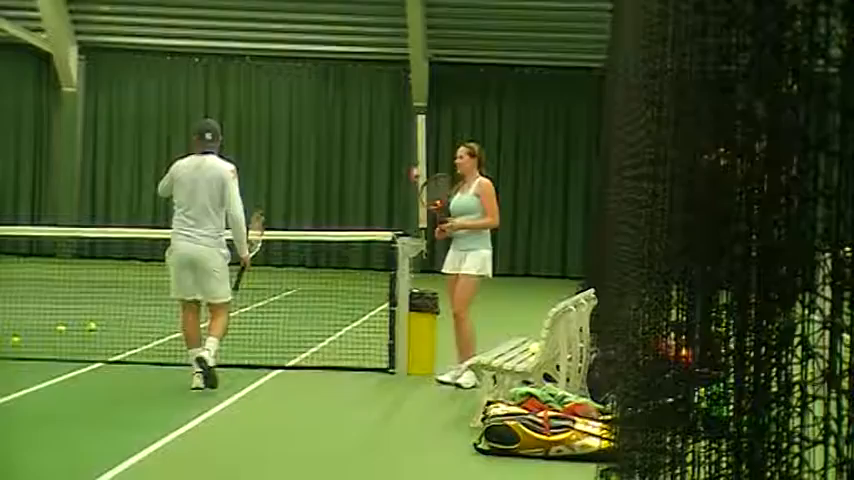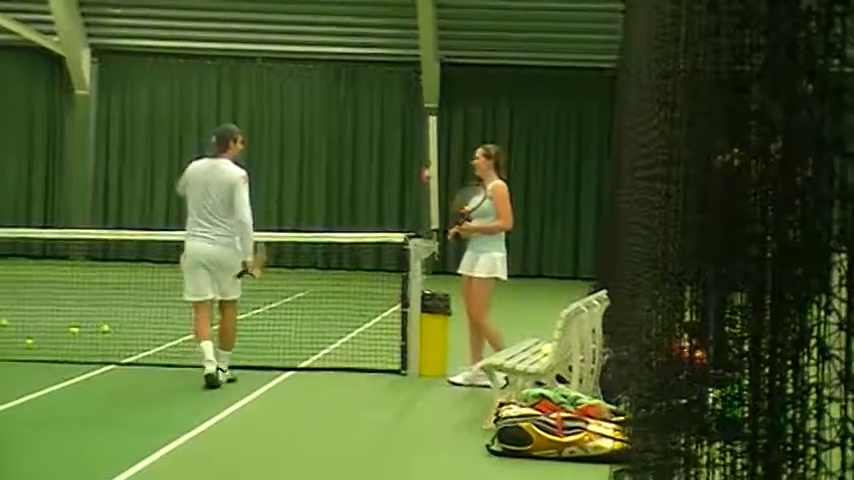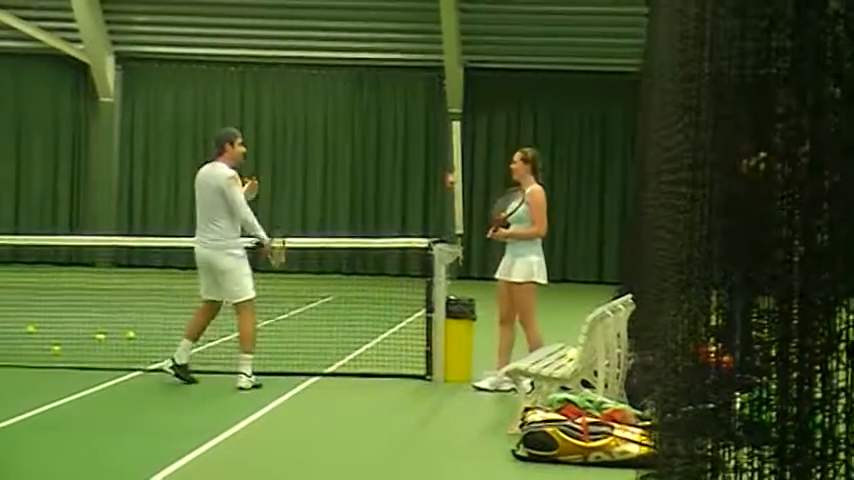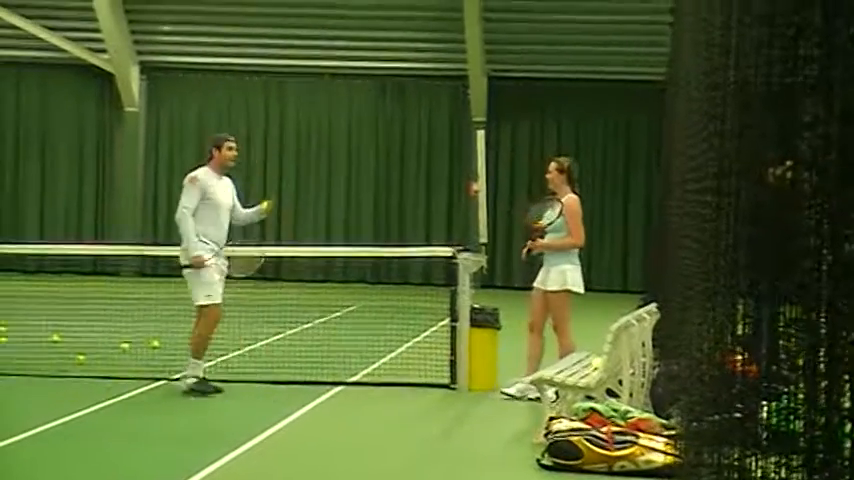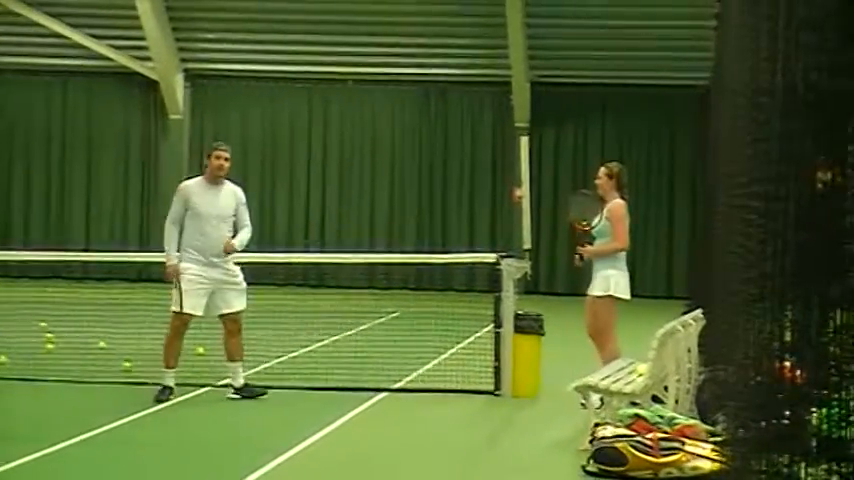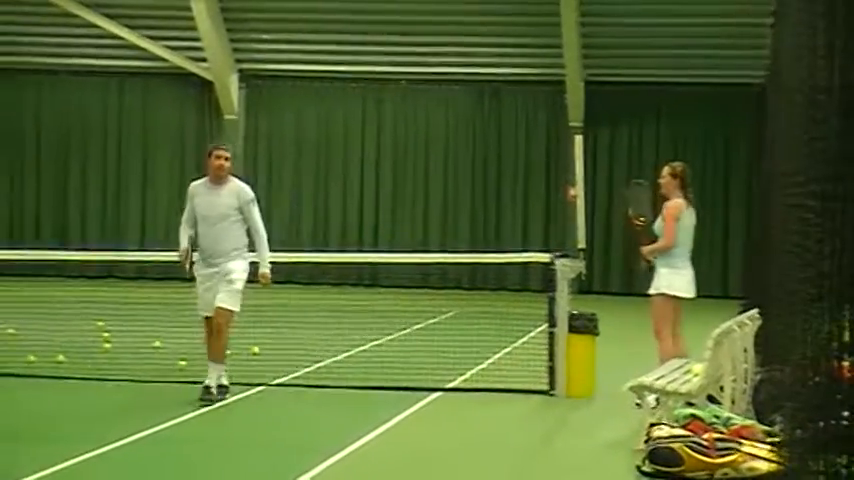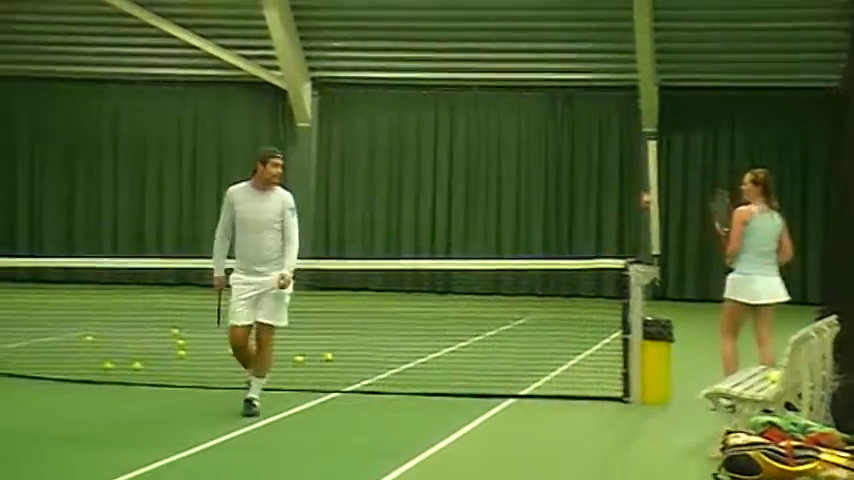
dt=0.4s
person 1, frame 1
left shoulder: (179, 167)
right shoulder: (227, 169)
left elbow: (162, 191)
right elbow: (236, 213)
right wrist: (243, 250)
left hip: (181, 246)
right hip: (211, 249)
left knee: (189, 310)
right knee: (219, 311)
left ankle: (198, 372)
right ankle: (207, 353)
person 1, frame 2
left shoulder: (193, 168)
right shoulder: (237, 175)
left elbow: (182, 190)
right elbow: (243, 217)
right wrist: (247, 254)
left hip: (195, 247)
right hip: (225, 250)
left knee: (202, 311)
right knee: (228, 308)
left ankle: (209, 365)
right ankle: (222, 368)
person 1, frame 3
left shoulder: (205, 172)
right shoulder: (227, 175)
right elbow: (242, 213)
left wrist: (247, 192)
right wrist: (262, 237)
left hip: (207, 249)
right hip: (226, 250)
left knee: (209, 307)
right knee: (247, 310)
left ankle: (178, 361)
right ankle: (245, 374)
person 1, frame 4
left shoulder: (227, 183)
right shoulder: (197, 178)
left elbow: (239, 216)
right elbow: (183, 215)
left wrist: (260, 211)
right wrist: (193, 251)
left hip: (216, 257)
right hip: (200, 257)
left knee: (207, 317)
right knee: (210, 314)
left ankle: (195, 375)
right ankle: (193, 375)
person 1, frame 5
left shoulder: (235, 193)
right shoulder: (187, 189)
left elbow: (246, 227)
right elbow: (172, 224)
left wrist: (236, 243)
right wrist: (171, 258)
left hip: (225, 268)
right hip: (192, 267)
left knee: (234, 326)
right knee: (177, 325)
left ankle: (238, 384)
right ankle: (168, 383)
person 1, frame 6
left shoulder: (241, 191)
right shoulder: (195, 189)
left elbow: (257, 229)
right elbow: (187, 223)
left wrist: (264, 265)
right wrist: (185, 247)
left hip: (233, 264)
right hip: (205, 267)
left knee: (219, 324)
right knee: (212, 327)
left ankle: (210, 383)
right ankle: (222, 381)
person 1, frame 7
left shoulder: (285, 198)
right shoulder: (234, 194)
left elbow: (292, 239)
right elbow: (223, 233)
left wrist: (287, 271)
right wrist: (218, 269)
left hip: (273, 278)
right hip: (243, 276)
left knee: (265, 339)
right knee: (237, 340)
left ankle: (254, 395)
right ankle: (255, 375)
person 2, frame 1
left shoulder: (484, 185)
right shoulder: (458, 188)
left elbow: (493, 220)
left wrist: (462, 224)
right wrist: (445, 230)
left hip: (476, 253)
right hip: (456, 252)
left knee: (460, 311)
right knee: (456, 313)
left ankle: (472, 368)
right ankle: (461, 367)
person 2, frame 2
left shoulder: (499, 187)
right shoulder: (480, 188)
left elbow: (506, 224)
left wrist: (475, 228)
right wrist: (464, 230)
left hip: (489, 256)
right hip: (472, 254)
left knee: (479, 317)
right knee: (472, 316)
right ankle: (475, 370)
person 2, frame 3
left shoulder: (535, 192)
right shoulder: (520, 192)
left elbow: (540, 230)
left wrist: (509, 234)
right wrist: (502, 233)
left hip: (526, 261)
right hip: (510, 259)
left knee: (527, 322)
right knee: (505, 320)
right ankle: (501, 375)
person 2, frame 4
left shoulder: (571, 201)
right shoulder: (555, 201)
left elbow: (578, 240)
left wrist: (546, 244)
right wrist: (538, 246)
left hip: (563, 270)
right hip: (548, 269)
left knee: (561, 330)
right knee: (534, 327)
right ankle: (529, 383)
person 2, frame 5
left shoulder: (617, 206)
right shoulder: (608, 206)
left elbow: (622, 243)
left wrist: (594, 251)
right wrist: (589, 251)
left hip: (610, 275)
right hip: (602, 274)
left knee: (606, 337)
right knee: (593, 331)
person 2, frame 6
left shoulder: (671, 206)
right shoulder: (687, 207)
left elbow: (667, 243)
left wrist: (648, 249)
right wrist: (654, 251)
left hip: (669, 273)
right hip: (680, 272)
left knee: (662, 334)
right knee: (674, 335)
person 2, frame 7
left shoulder: (742, 212)
right shoulder: (777, 217)
left elbow: (733, 250)
right elbow: (787, 254)
left wrist: (730, 259)
left hip: (744, 280)
right hip: (769, 281)
left knee: (728, 336)
right knee: (764, 340)
